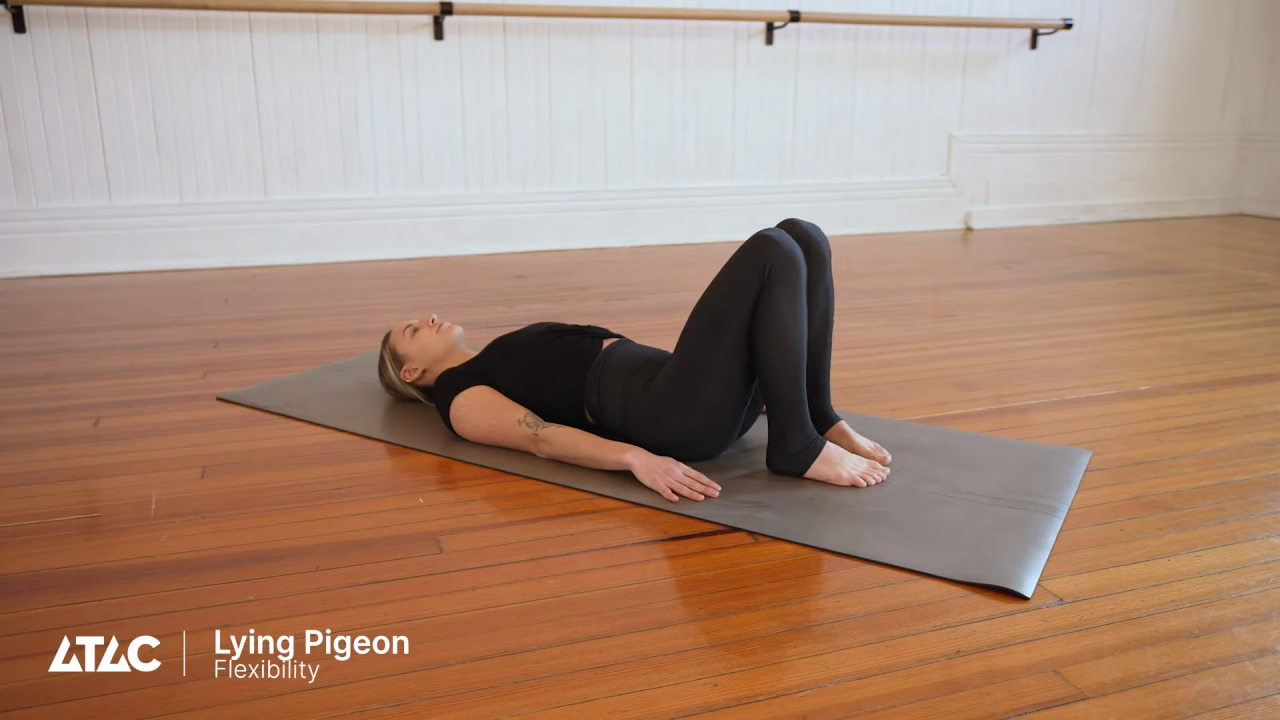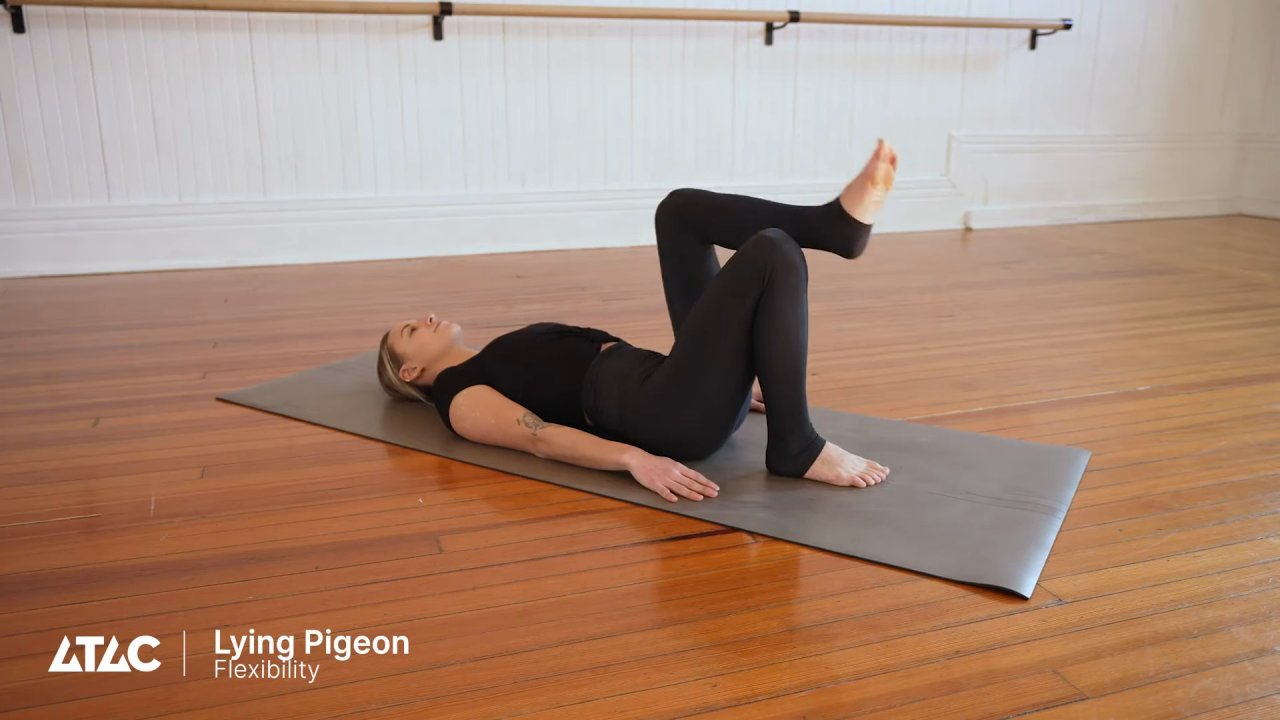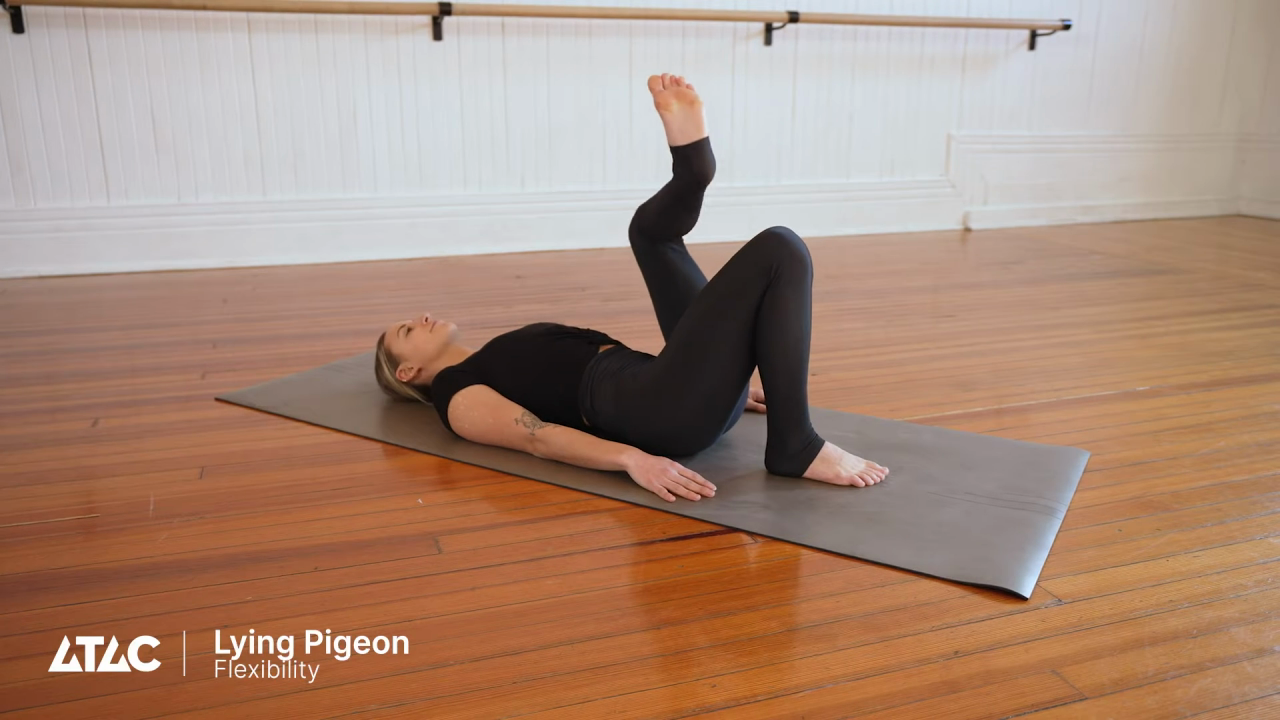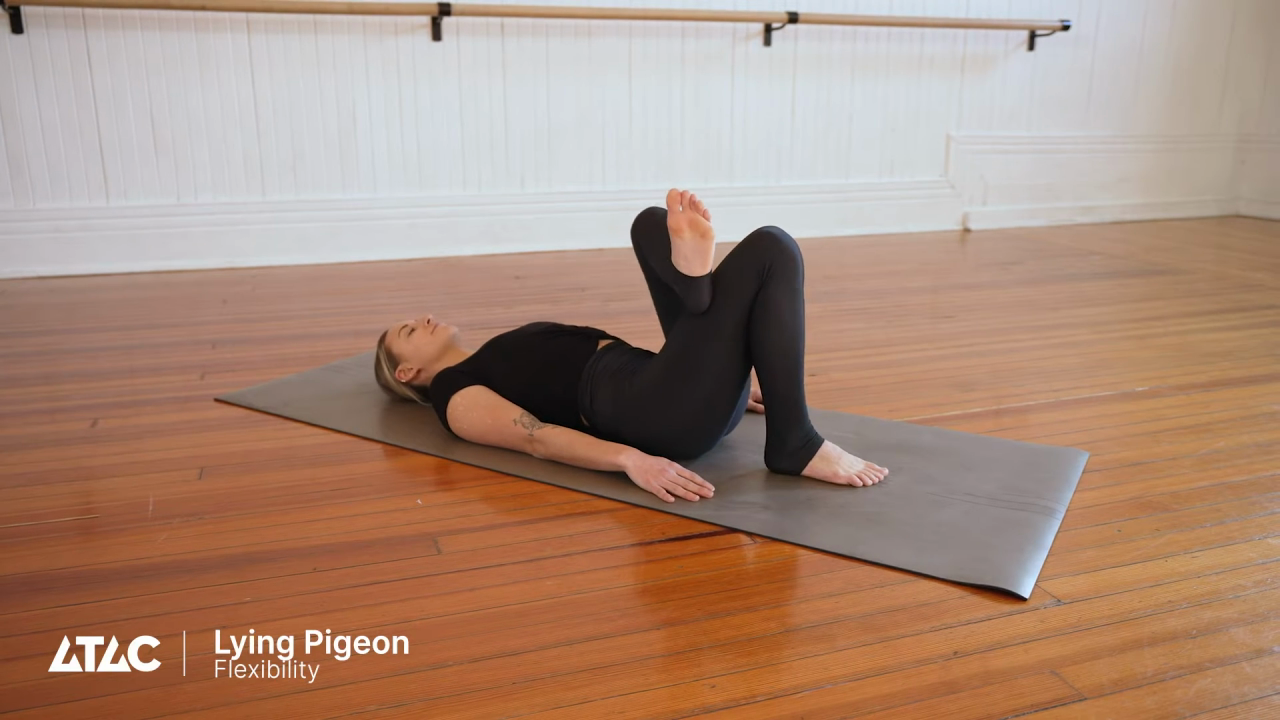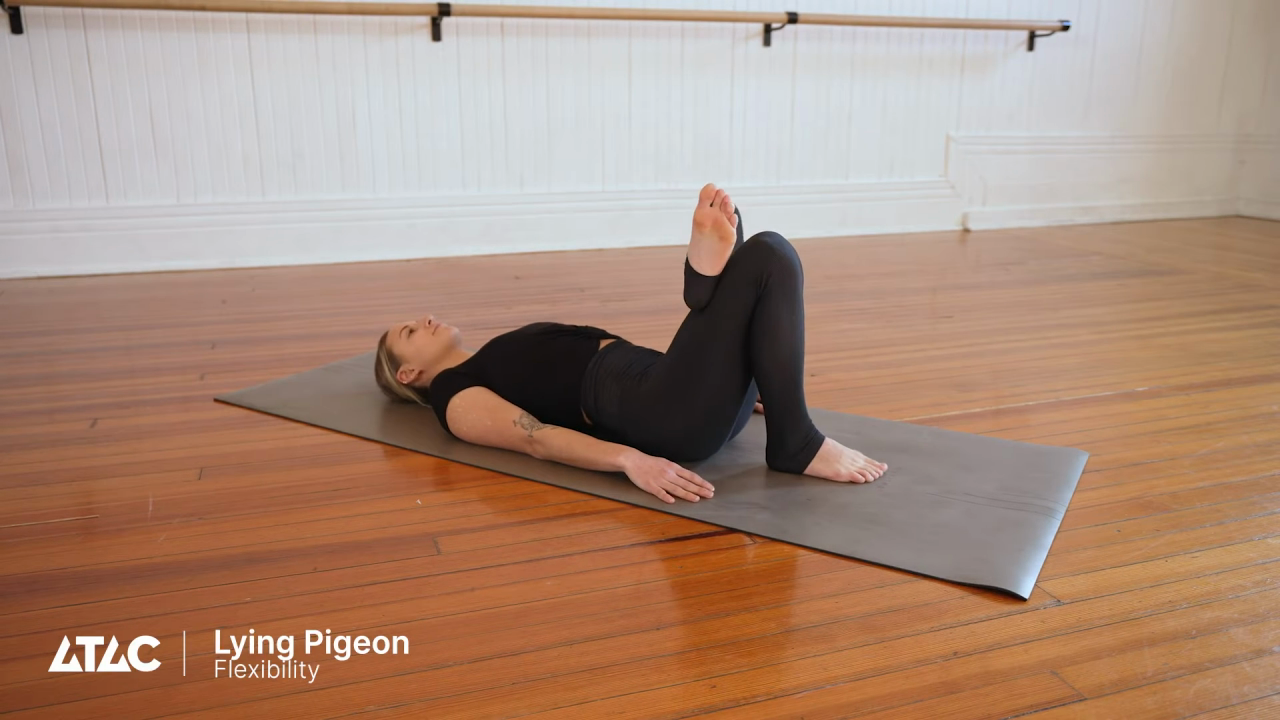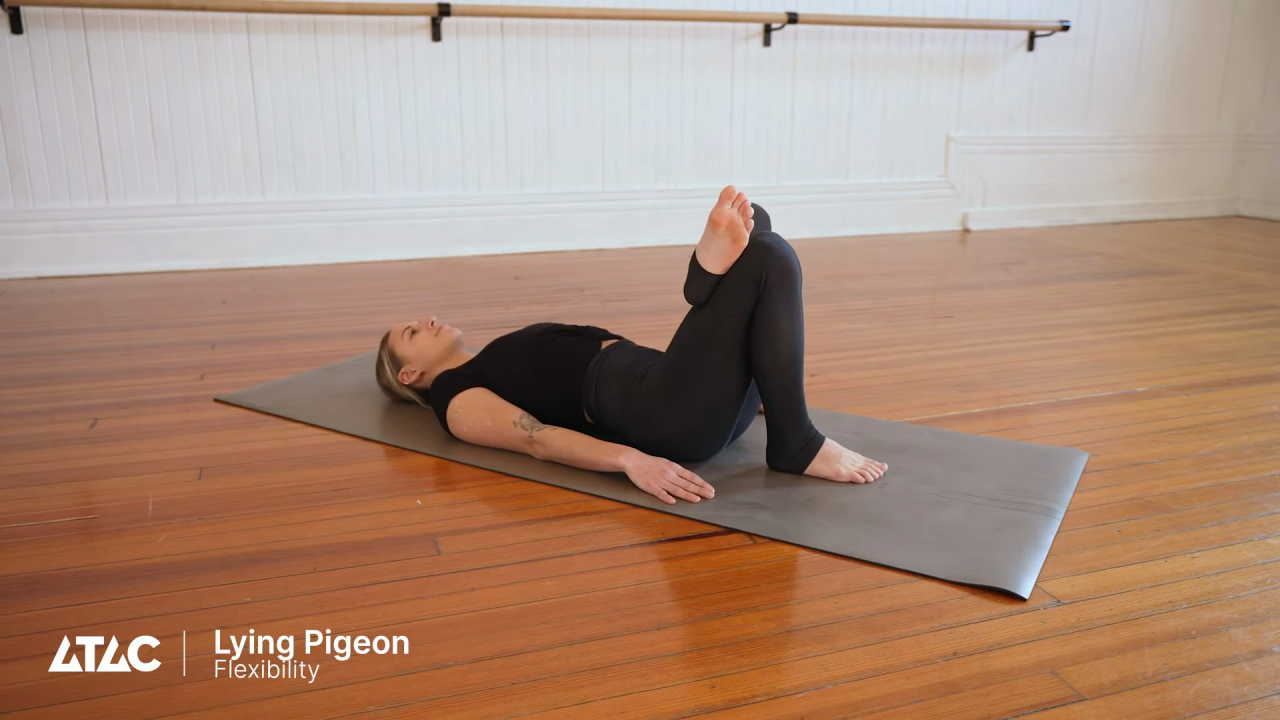
dt=0.7s
person 1, frame 1
left shoulder: (504, 364)
right shoulder: (462, 398)
right elbow: (541, 438)
left wrist: (751, 381)
right wrist: (636, 457)
left hip: (692, 395)
right hip: (676, 417)
left knee: (802, 237)
right knee: (774, 251)
left ankle: (820, 417)
right ankle: (797, 446)
person 1, frame 2
left shoulder: (503, 362)
right shoulder: (461, 395)
right elbow: (539, 438)
left wrist: (734, 380)
right wrist: (634, 457)
left hip: (690, 393)
right hip: (672, 418)
left knee: (681, 210)
right knee: (772, 254)
left ankle: (840, 222)
right ankle: (797, 448)
person 1, frame 3
left shoulder: (503, 365)
right shoulder: (461, 398)
right elbow: (536, 437)
left wrist: (731, 371)
right wrist: (631, 458)
left hip: (695, 396)
right hip: (666, 414)
right knee: (779, 253)
left ankle: (690, 159)
right ankle: (795, 447)
person 1, frame 4
left shoulder: (504, 366)
right shoulder: (458, 398)
right elbow: (536, 437)
left wrist: (731, 380)
right wrist: (630, 458)
left hip: (683, 394)
right hip: (661, 414)
right knee: (770, 251)
left ankle: (690, 271)
right ankle: (795, 444)
person 1, frame 5
left shoulder: (506, 366)
right shoulder: (458, 399)
right elbow: (536, 439)
left wrist: (739, 379)
right wrist: (630, 459)
left hip: (680, 395)
right hip: (665, 417)
right knee: (768, 257)
left ankle: (708, 269)
right ankle: (796, 445)
person 1, frame 6
left shoulder: (505, 367)
right shoulder: (459, 400)
right elbow: (537, 439)
left wrist: (743, 382)
right wrist: (630, 459)
left hip: (691, 397)
right hip: (667, 416)
right knee: (766, 261)
right ankle: (797, 445)
